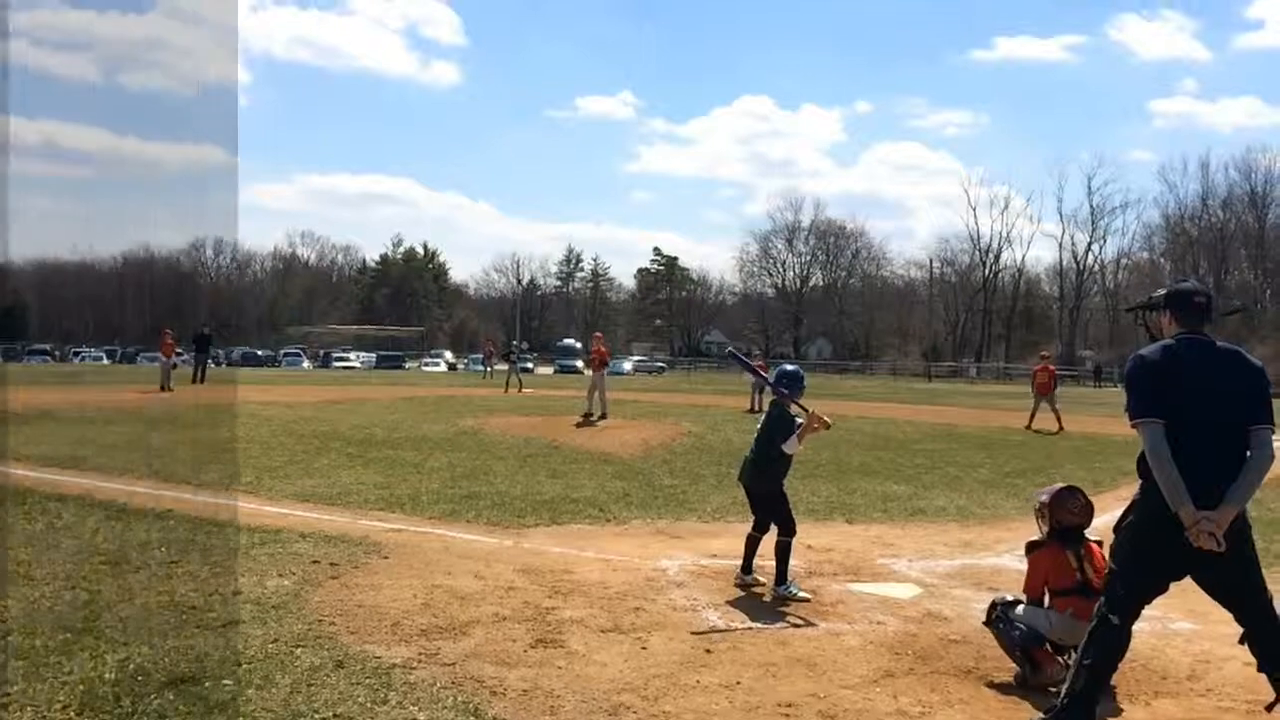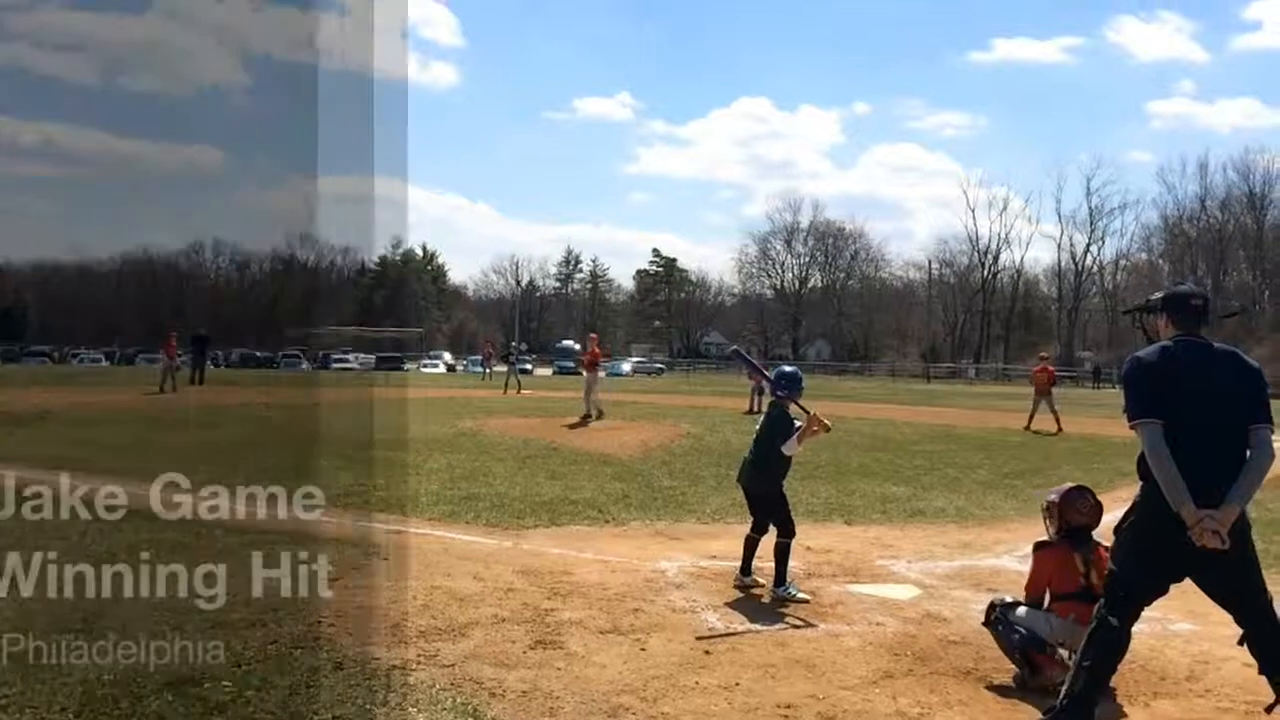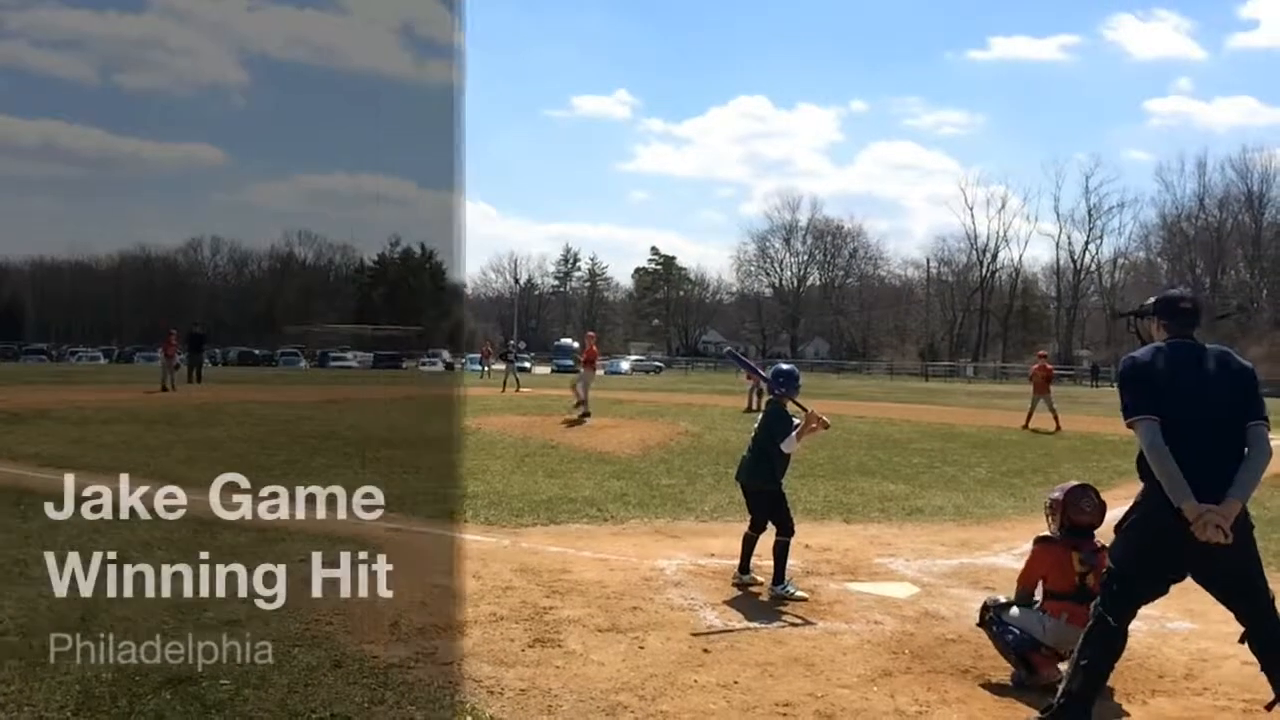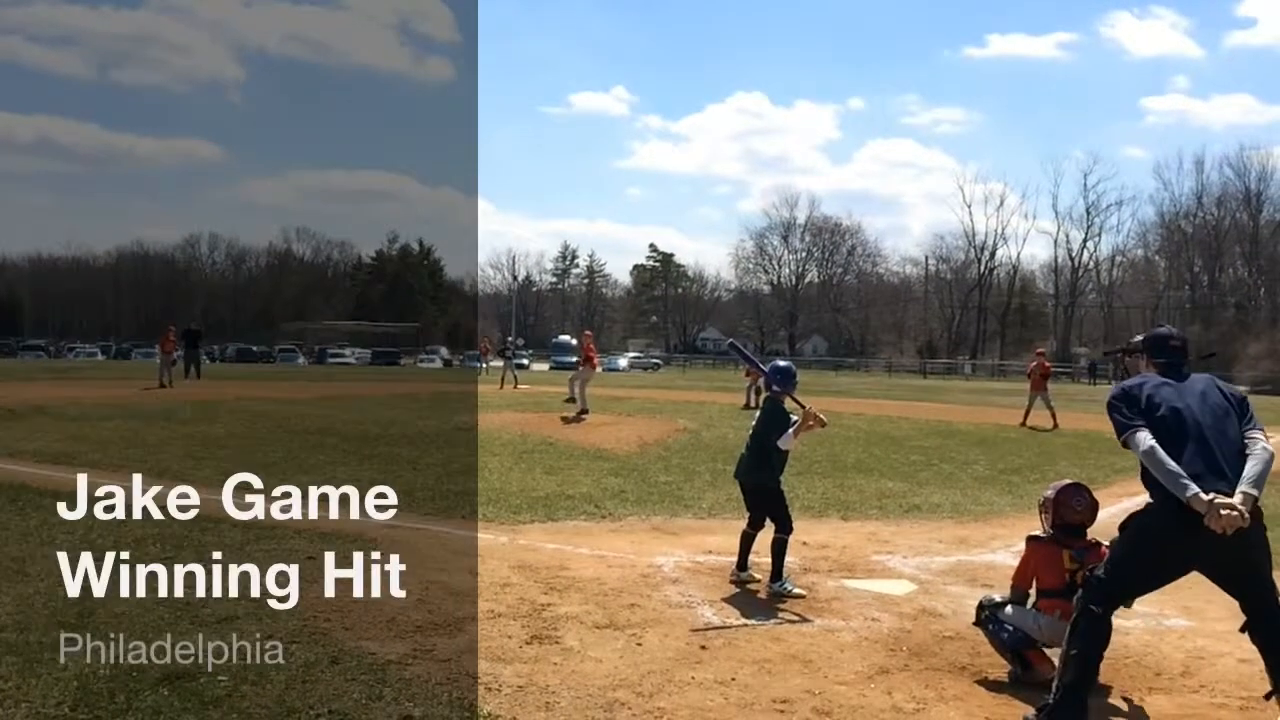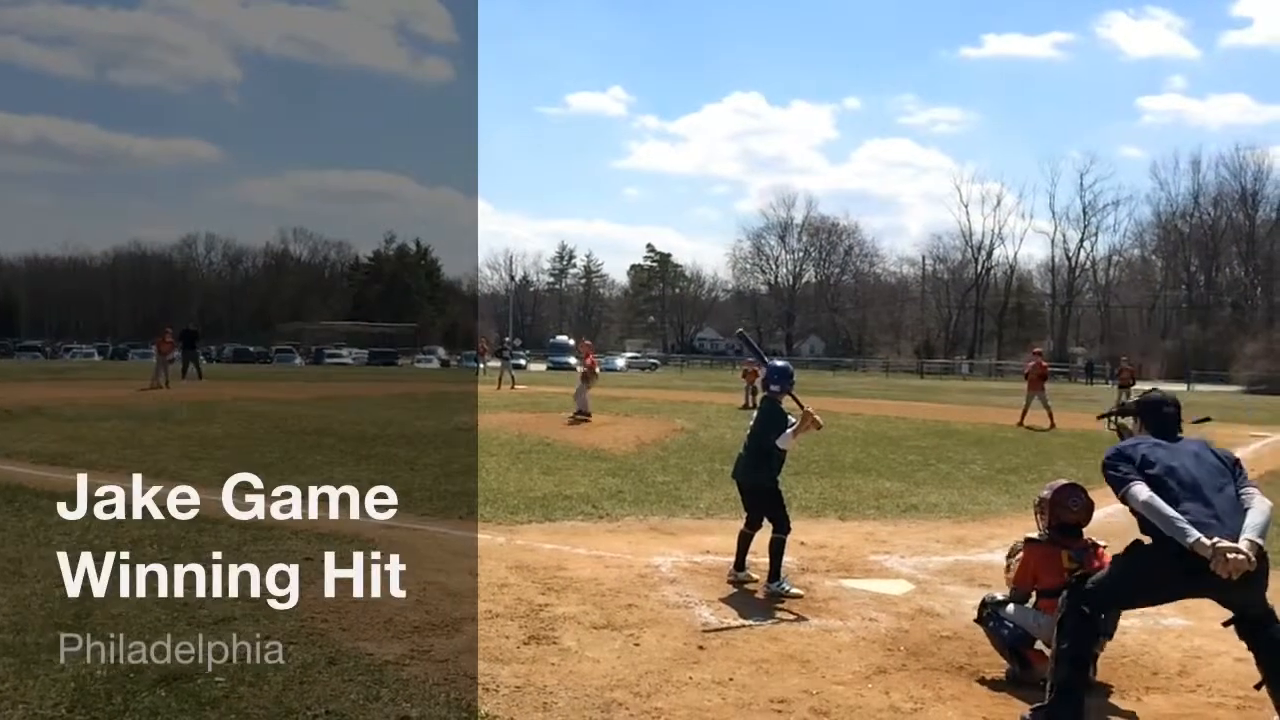
dt=0.3s
person 1, frame 1
left shoulder: (1148, 362)
left elbow: (1155, 444)
left wrist: (1186, 515)
right wrist: (1223, 514)
left hip: (1161, 513)
right hip: (1226, 518)
left knee: (1115, 614)
person 1, frame 2
left shoulder: (1145, 364)
left elbow: (1154, 444)
left wrist: (1188, 514)
right wrist: (1226, 514)
left hip: (1161, 514)
right hip: (1225, 517)
left knee: (1115, 615)
person 1, frame 3
left shoulder: (1139, 364)
right shoulder: (1237, 367)
left elbow: (1152, 441)
left wrist: (1189, 509)
right wrist: (1231, 508)
left hip: (1163, 513)
right hip: (1230, 518)
left knee: (1112, 610)
person 1, frame 4
left shoulder: (1129, 392)
right shoulder: (1226, 392)
left elbow: (1147, 449)
left wrist: (1199, 501)
right wrist: (1242, 499)
left hip: (1174, 516)
right hip: (1240, 519)
left knee: (1096, 599)
person 1, frame 5
left shoulder: (1123, 452)
right shoulder: (1219, 454)
left elbow: (1144, 500)
left wrist: (1202, 546)
right wrist: (1248, 547)
left hip: (1181, 558)
right hip: (1245, 561)
left knee: (1081, 600)
person 2, frame 1
left shoulder: (778, 410)
right shoulder: (781, 415)
left elbow: (796, 430)
right elbow: (788, 448)
left wrist: (816, 426)
right wrist: (809, 427)
left hip: (753, 475)
right hip: (765, 480)
left knee: (762, 523)
right knee: (787, 528)
left ankle: (745, 573)
right ankle: (781, 585)
person 2, frame 2
left shoulder: (776, 411)
right shoulder: (781, 416)
left elbow: (795, 433)
right elbow: (788, 449)
left wrist: (814, 428)
right wrist: (807, 428)
left hip: (752, 477)
right hip: (764, 481)
left knee: (760, 524)
right knee: (786, 529)
left ankle: (744, 575)
right ankle: (780, 587)
person 2, frame 3
left shoulder: (772, 409)
right shoulder: (779, 413)
left elbow: (793, 430)
right elbow: (787, 446)
left wrist: (813, 426)
right wrist: (807, 425)
left hip: (750, 475)
right hip: (763, 479)
left knee: (758, 523)
right knee: (785, 528)
left ankle: (742, 572)
right ankle: (778, 585)
person 2, frame 4
left shoulder: (771, 406)
right shoulder: (776, 410)
left elbow: (790, 428)
right elbow: (784, 442)
left wrist: (810, 423)
right wrist: (803, 422)
left hip: (749, 472)
right hip: (762, 477)
left knee: (756, 519)
right knee: (783, 525)
left ankle: (740, 570)
right ankle: (776, 582)
person 2, frame 5
left shoulder: (768, 406)
right shoulder: (774, 410)
left elbow: (788, 427)
right elbow: (782, 442)
left wrist: (807, 424)
right wrist: (802, 423)
left hip: (747, 472)
right hip: (760, 477)
left knee: (754, 520)
right knee: (781, 525)
left ankle: (738, 570)
right ankle: (774, 582)
person 3, frame 1
left shoulder: (1042, 551)
right shoulder: (1095, 549)
left elbow: (1034, 604)
left hip: (1065, 626)
left knee: (999, 610)
left ankle: (1044, 667)
person 3, frame 2
left shoulder: (1048, 552)
right shoulder: (1102, 553)
left elbow: (1033, 603)
left hip: (1066, 630)
left knee: (999, 610)
left ankle: (1043, 670)
person 3, frame 3
left shoulder: (1046, 548)
right shoulder: (1104, 554)
left elbow: (1022, 597)
left hip: (1056, 631)
left knee: (993, 610)
left ankle: (1039, 668)
person 3, frame 4
left shoulder: (1038, 546)
right shoulder: (1099, 551)
left elbow: (1017, 597)
left hip: (1050, 629)
left knee: (988, 608)
left ankle: (1034, 665)
person 3, frame 5
left shoulder: (1036, 547)
right shoulder: (1095, 551)
left elbow: (1018, 598)
left wrist: (1013, 574)
right wrist: (1104, 634)
left hip: (1050, 627)
left knee: (991, 606)
left ankle: (1031, 665)
